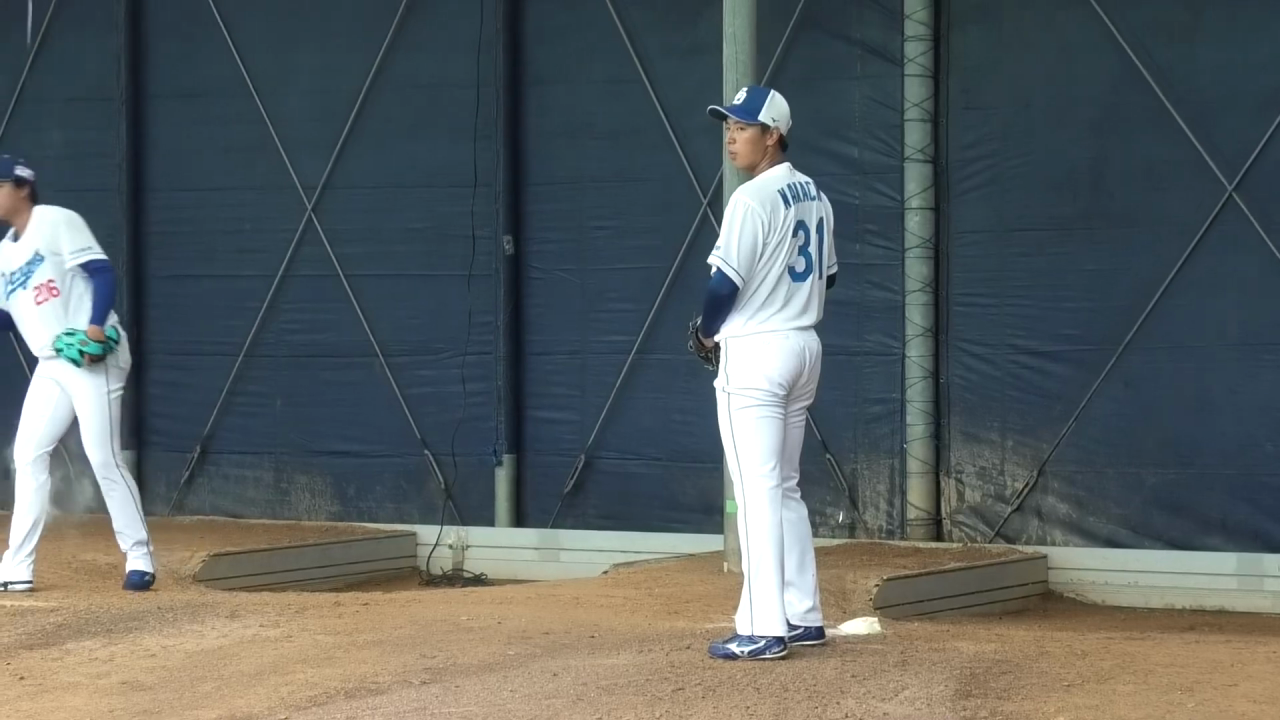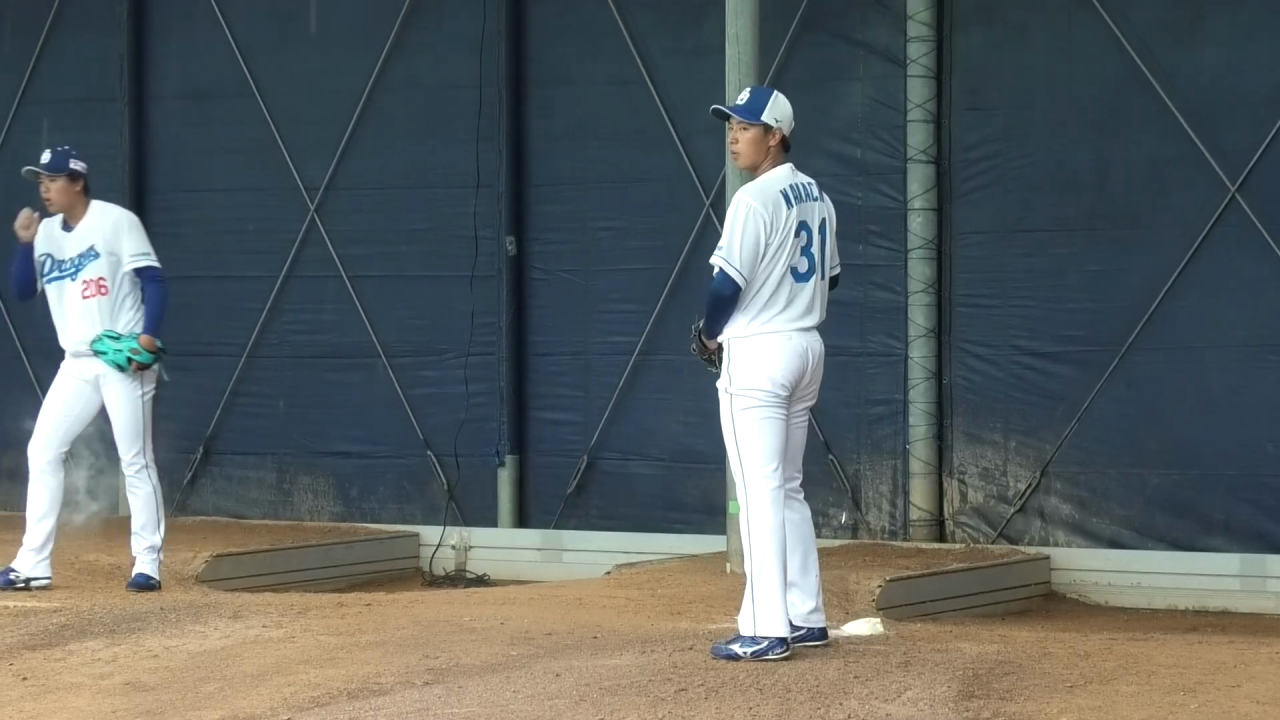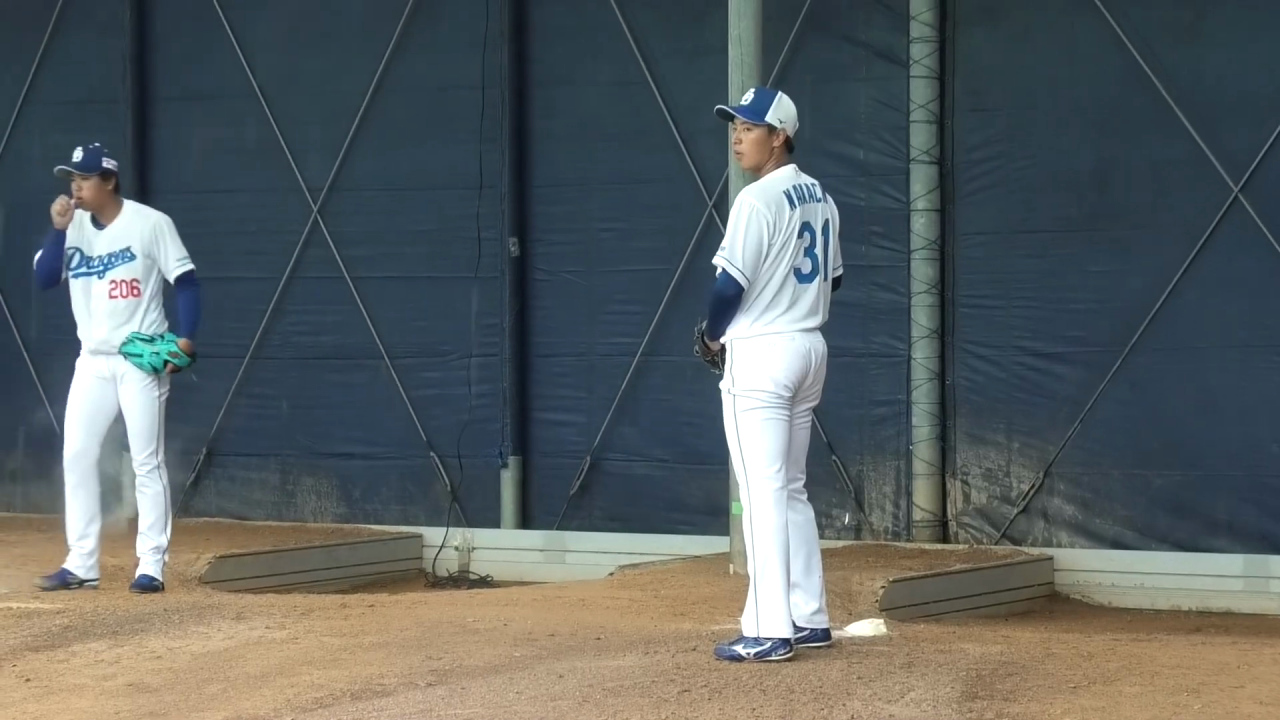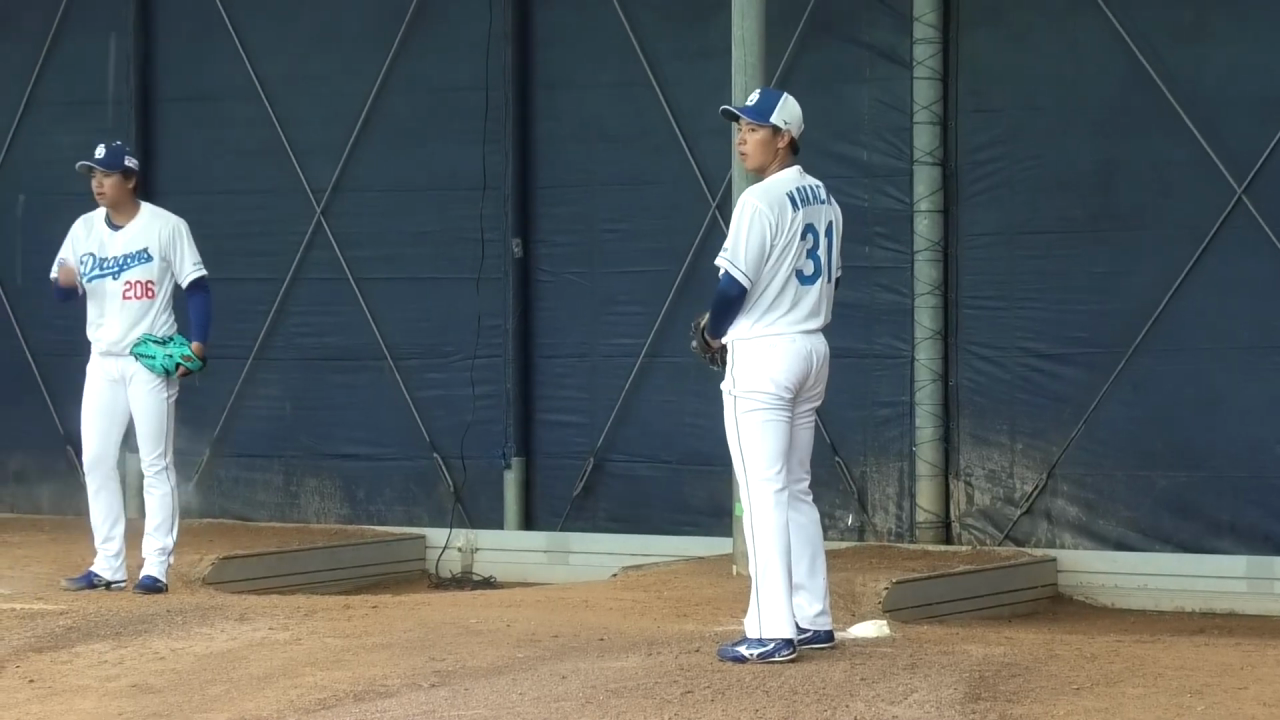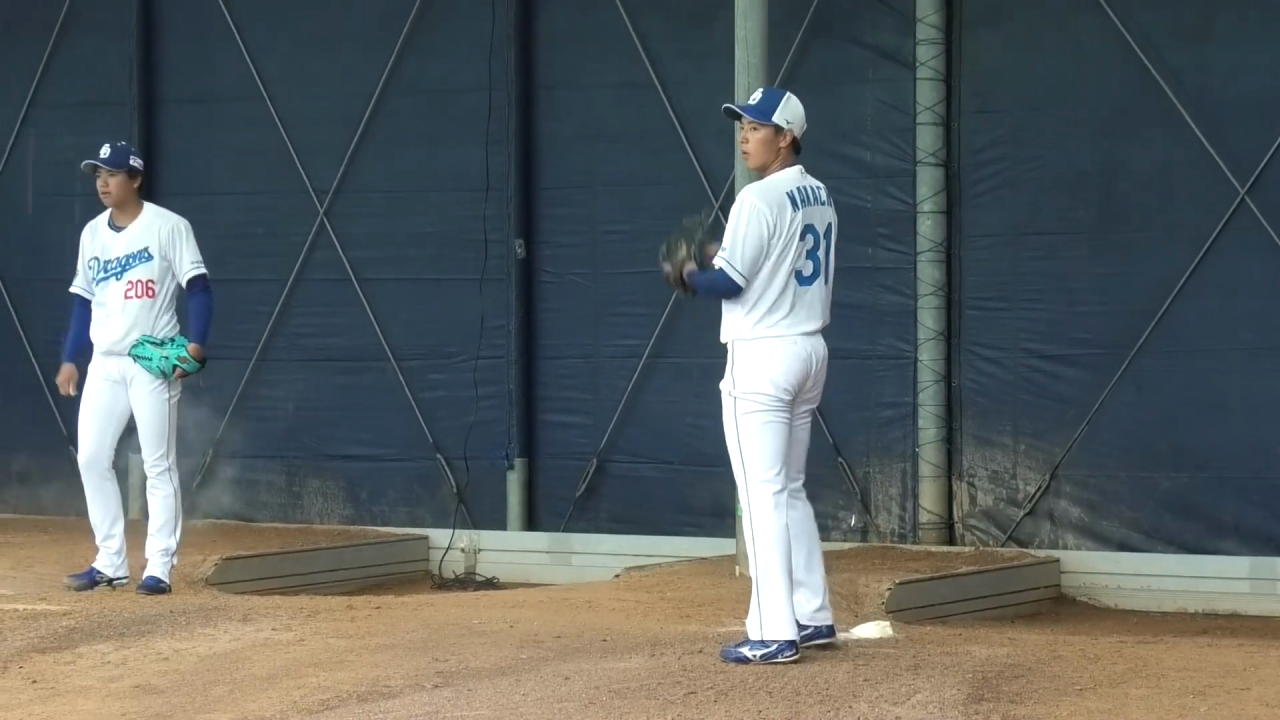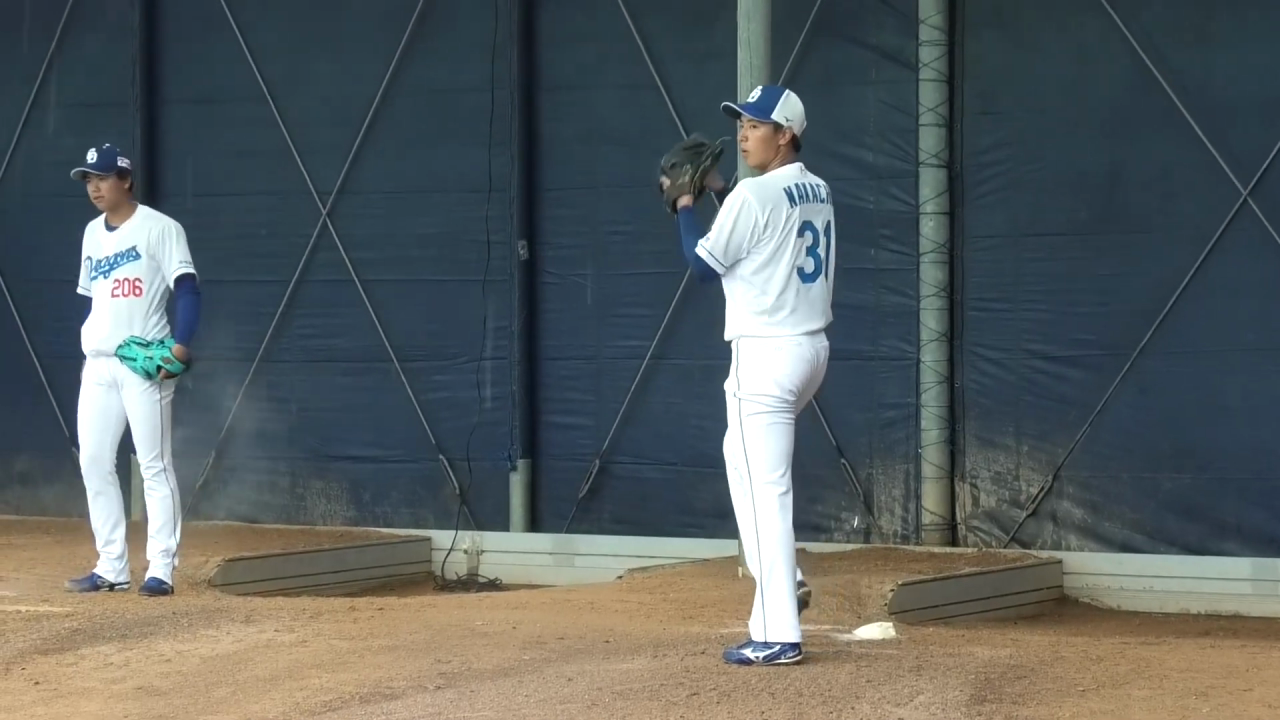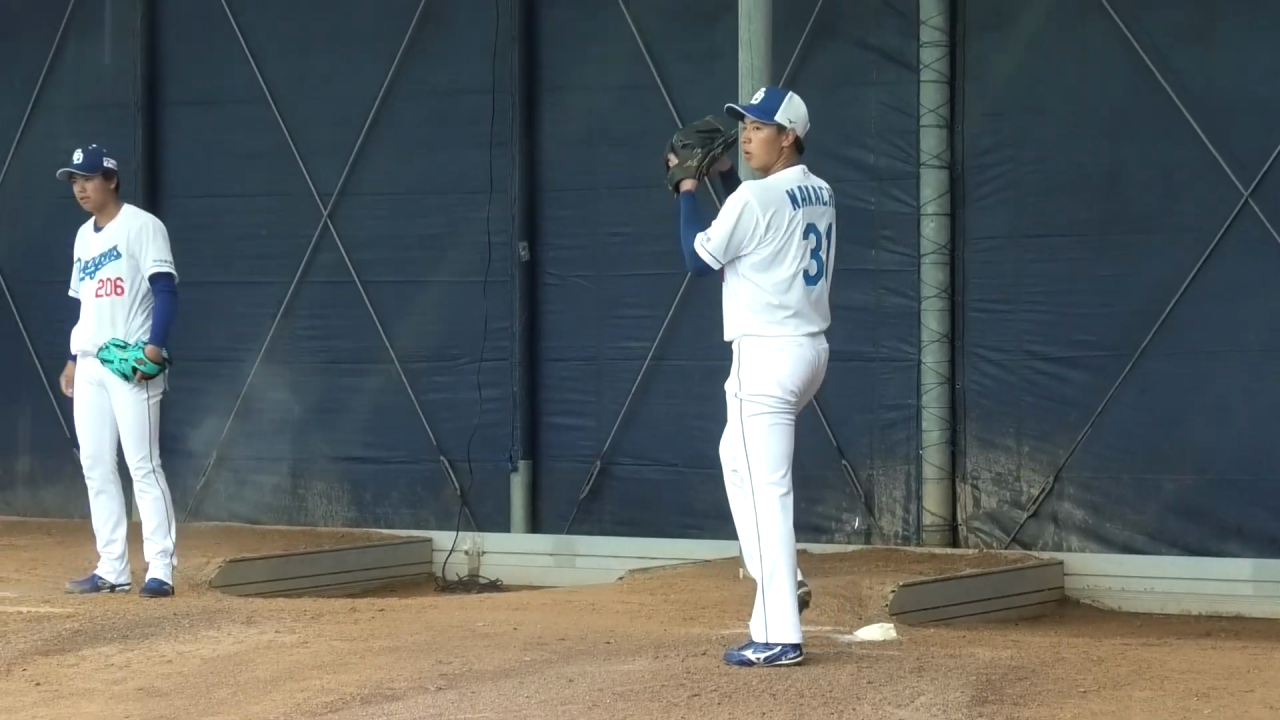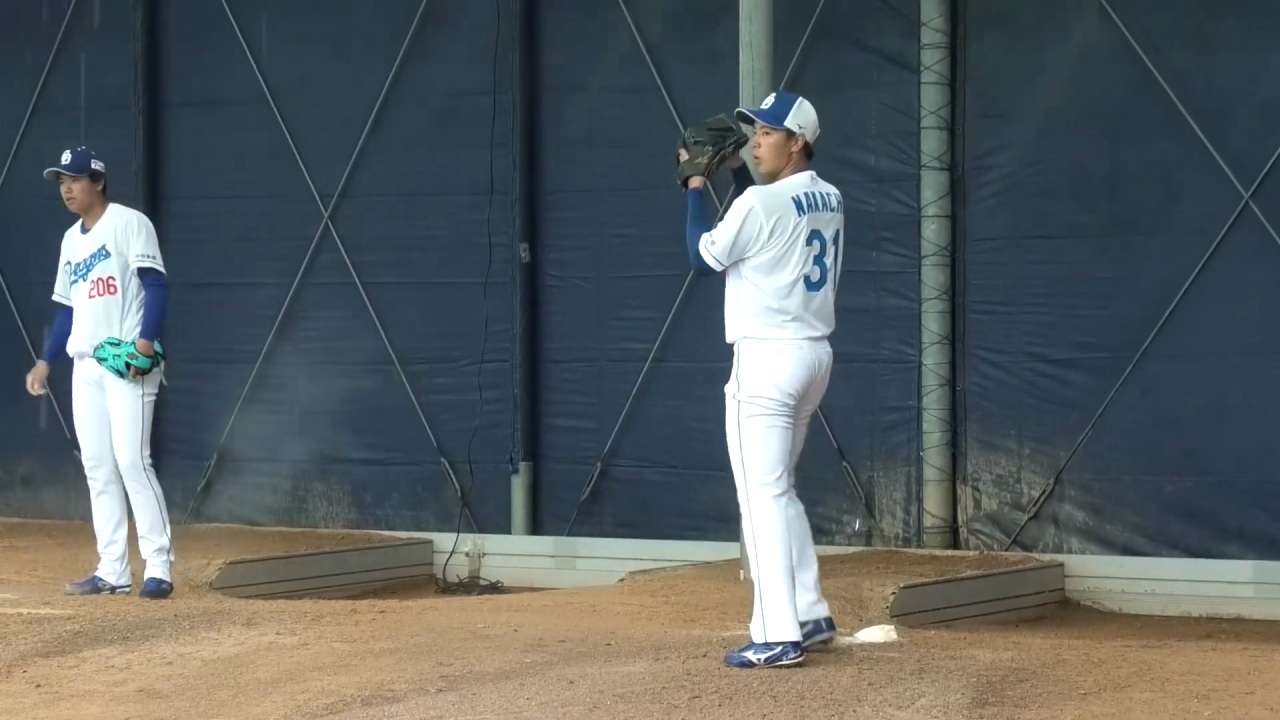
dt=0.2s
person 1, frame 1
left shoulder: (752, 198)
right shoulder: (814, 195)
left elbow: (724, 283)
right elbow: (828, 275)
left wrist: (706, 330)
left hip: (754, 354)
right hip: (803, 348)
left knee: (757, 492)
right knee: (783, 487)
left ankle: (764, 629)
right ankle: (803, 616)
person 1, frame 2
left shoulder: (754, 199)
right shoulder: (817, 196)
left elbow: (726, 285)
right elbow: (830, 276)
left wrist: (708, 332)
left hip: (757, 355)
right hip: (806, 349)
left knee: (760, 493)
right knee: (787, 489)
left ankle: (768, 630)
right ankle: (806, 617)
person 1, frame 3
left shoulder: (757, 200)
right shoulder: (819, 197)
left elbow: (729, 286)
right elbow: (832, 277)
left wrist: (711, 333)
left hip: (760, 356)
right hip: (809, 349)
left knee: (762, 493)
right knee: (790, 489)
left ankle: (770, 630)
right ankle: (809, 617)
person 1, frame 4
left shoulder: (760, 201)
right shoulder: (824, 200)
left elbow: (733, 287)
left wrist: (713, 331)
left hip: (761, 357)
right hip: (811, 351)
left knee: (763, 495)
right knee: (795, 492)
left ankle: (773, 632)
right ankle: (813, 619)
person 1, frame 5
left shoulder: (758, 199)
right shoulder: (821, 197)
left elbow: (728, 282)
left wrist: (690, 273)
right wrist: (720, 257)
left hip: (761, 358)
right hip: (809, 351)
left knee: (762, 495)
right knee: (789, 491)
left ankle: (774, 634)
right ankle: (812, 616)
person 1, frame 6
left shoulder: (755, 193)
right shoulder: (818, 192)
left elbow: (704, 266)
left wrist: (684, 206)
right wrist: (718, 195)
left hip: (765, 355)
right hip: (809, 348)
left knee: (765, 492)
right knee: (761, 475)
left ankle: (778, 634)
right ankle: (786, 582)
person 1, frame 7
left shoulder: (756, 195)
right shoulder: (819, 193)
left elbow: (700, 260)
left wrist: (688, 189)
right wrist: (724, 175)
left hip: (767, 355)
right hip: (809, 351)
left knee: (767, 493)
right knee: (739, 458)
left ankle: (778, 635)
right ankle: (785, 581)
person 1, frame 8
left shoulder: (761, 201)
right shoulder: (828, 199)
left elbow: (703, 258)
left wrist: (696, 186)
right wrist: (737, 172)
left hip: (767, 358)
right hip: (813, 357)
left knee: (762, 496)
right knee: (777, 489)
left ankle: (777, 636)
right ankle: (809, 615)
person 2, frame 1
left shoulder: (57, 222)
left elbow: (102, 272)
left wrist: (98, 326)
left hip: (92, 357)
right hip: (52, 365)
left knee: (102, 458)
left ankle: (139, 558)
person 2, frame 2
left shoulder: (114, 220)
right shoulder: (46, 233)
left elbow: (153, 278)
left wrist: (149, 335)
left hip: (123, 359)
right hip: (78, 363)
left knee: (134, 461)
right knee: (43, 451)
left ankle: (147, 562)
person 2, frame 3
left shoulder: (151, 223)
right shoulder: (73, 224)
left elbow: (188, 282)
right elbow: (44, 279)
left wrist: (186, 337)
right wrist: (58, 230)
right hip: (93, 360)
left knee: (147, 463)
right knee: (76, 456)
left ankle: (151, 565)
right ankle: (82, 562)
person 2, frame 4
left shoulder: (167, 226)
right shoulder: (84, 227)
left elbow: (198, 286)
right elbow: (60, 291)
left wrist: (198, 342)
right wrist: (66, 281)
right hip: (103, 362)
left knee: (155, 465)
right knee: (97, 461)
left ankle: (156, 566)
right ankle: (109, 565)
person 2, frame 5
left shoulder: (169, 226)
right shoulder: (92, 232)
left elbow: (198, 287)
right elbow: (83, 298)
left wrist: (196, 343)
right wrist: (69, 358)
right hip: (105, 364)
left knee: (158, 466)
right knee: (91, 458)
left ankle: (159, 567)
right ankle: (110, 561)
person 2, frame 6
left shoulder: (160, 228)
right shoulder: (92, 233)
left elbow: (187, 289)
left wrist: (181, 345)
right wrist: (83, 357)
right hip: (98, 365)
left knee: (154, 466)
right knee: (93, 463)
left ankle: (161, 569)
right ankle: (111, 567)
person 2, frame 7
left shoulder: (142, 225)
right shoulder: (84, 235)
left elbow: (164, 289)
left wrist: (155, 346)
right wrist: (73, 359)
left hip: (131, 366)
right hip: (88, 366)
left knee: (142, 466)
right knee: (95, 467)
left ankle: (160, 568)
right ankle: (112, 568)
person 2, frame 8
left shoulder: (130, 223)
right shoulder: (71, 239)
left elbow: (155, 284)
right elbow: (66, 307)
left wrist: (146, 340)
right wrist: (46, 361)
left hip: (127, 364)
right hip: (86, 366)
left knee: (132, 462)
right knee: (97, 469)
left ankle: (158, 566)
right ankle: (113, 570)
